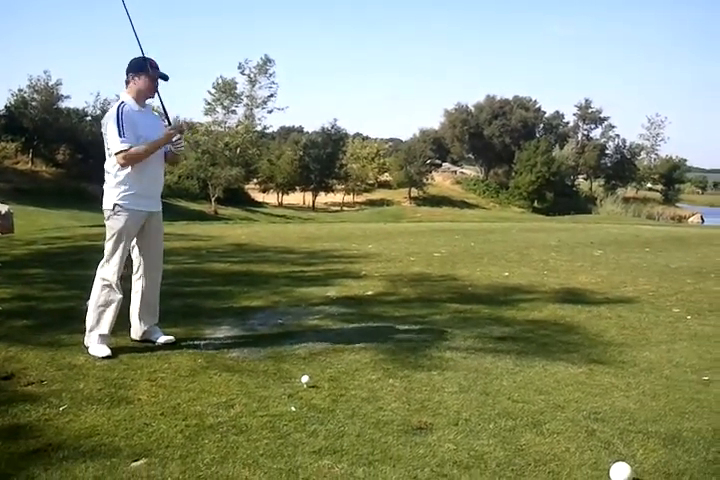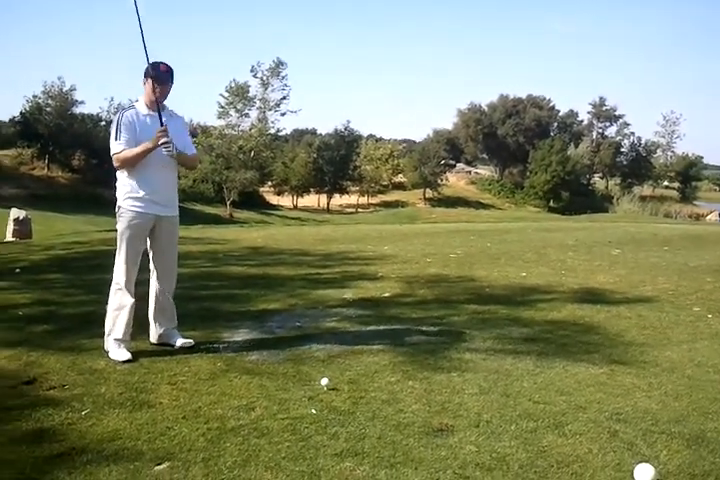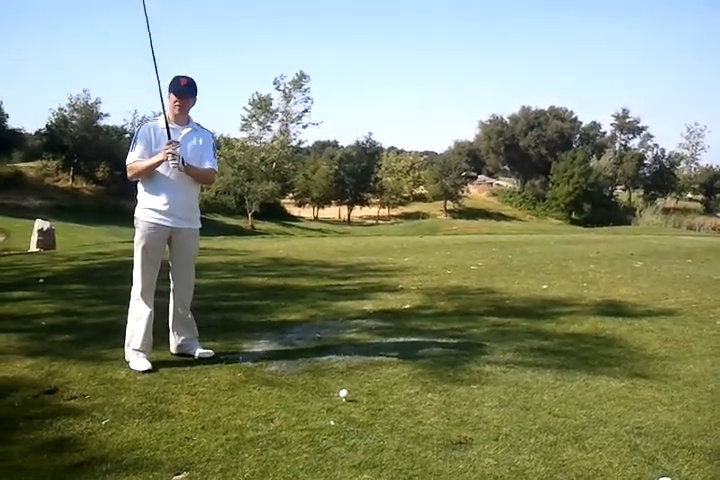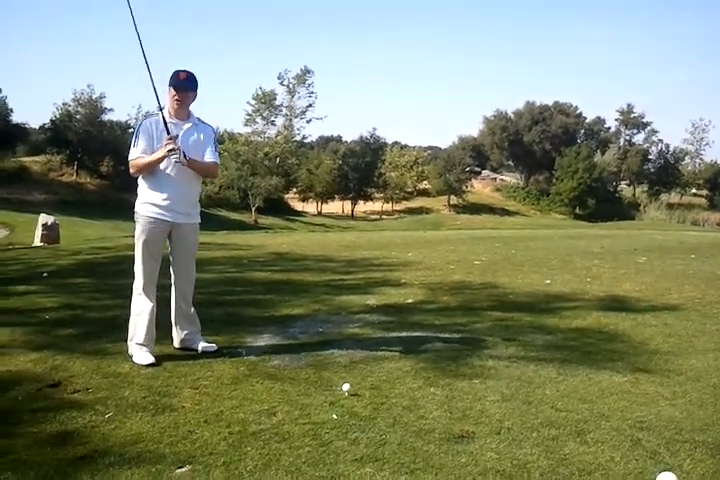
dt=0.3s
person 1, frame 1
left shoulder: (154, 116)
right shoulder: (120, 112)
left elbow: (166, 159)
right elbow: (125, 158)
left wrist: (175, 148)
right wrist: (162, 140)
left hip: (151, 205)
right hip: (125, 204)
left knee: (150, 268)
right knee: (112, 270)
left ankle: (144, 326)
right ankle: (95, 335)
person 1, frame 2
left shoulder: (178, 122)
right shoulder: (127, 117)
left elbow: (192, 162)
right elbow: (119, 160)
left wrist: (174, 151)
right wrist: (150, 145)
left hip: (168, 208)
right hip: (134, 206)
left knee: (166, 273)
right knee: (125, 275)
left ankle: (164, 330)
right ankle: (116, 339)
person 1, frame 3
left shoulder: (204, 136)
right shoulder: (148, 130)
left elbow: (210, 177)
right elbow: (132, 171)
left wrist: (184, 166)
right wrist: (160, 158)
left hip: (187, 221)
right hip: (151, 217)
left knee: (184, 284)
right knee: (144, 285)
left ankle: (184, 340)
right ankle: (136, 349)
person 1, frame 4
left shoulder: (205, 130)
right shoulder: (149, 124)
left elbow: (213, 170)
right elbow: (134, 168)
left wrist: (187, 160)
right wrist: (161, 154)
left hip: (188, 215)
right hip: (152, 212)
left knee: (185, 279)
right knee: (145, 280)
left ankle: (186, 335)
right ankle: (139, 344)
